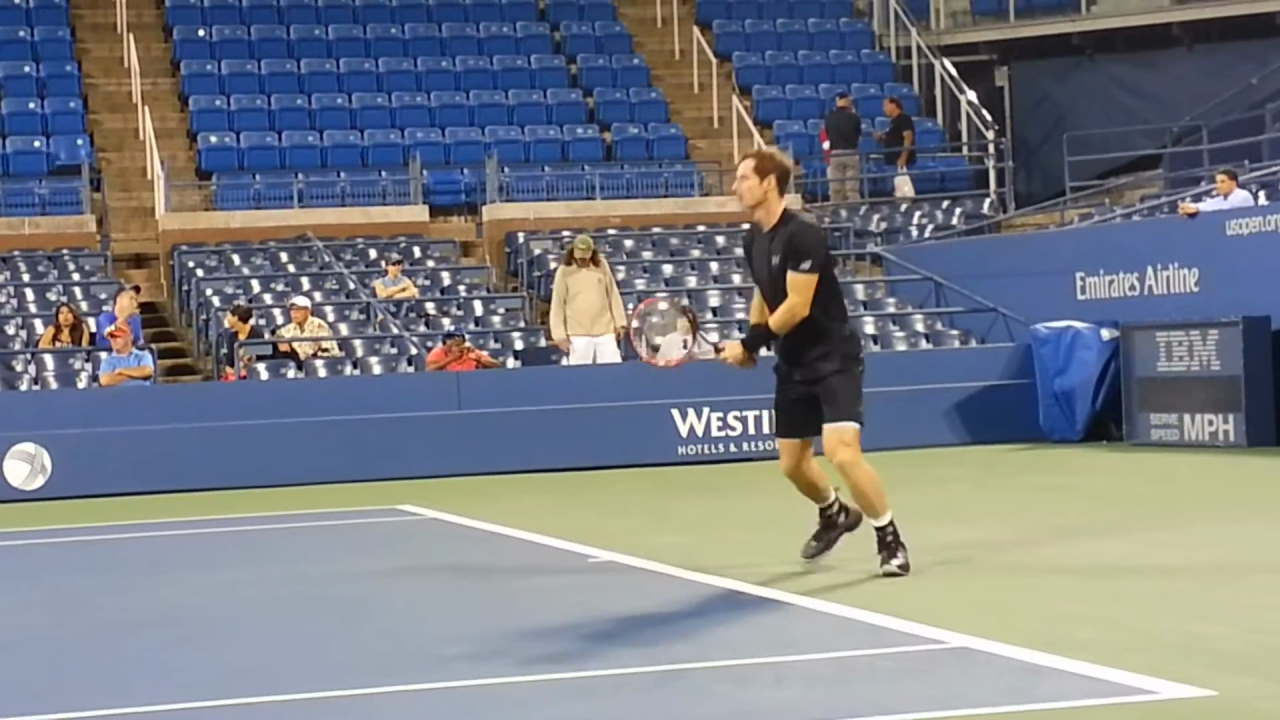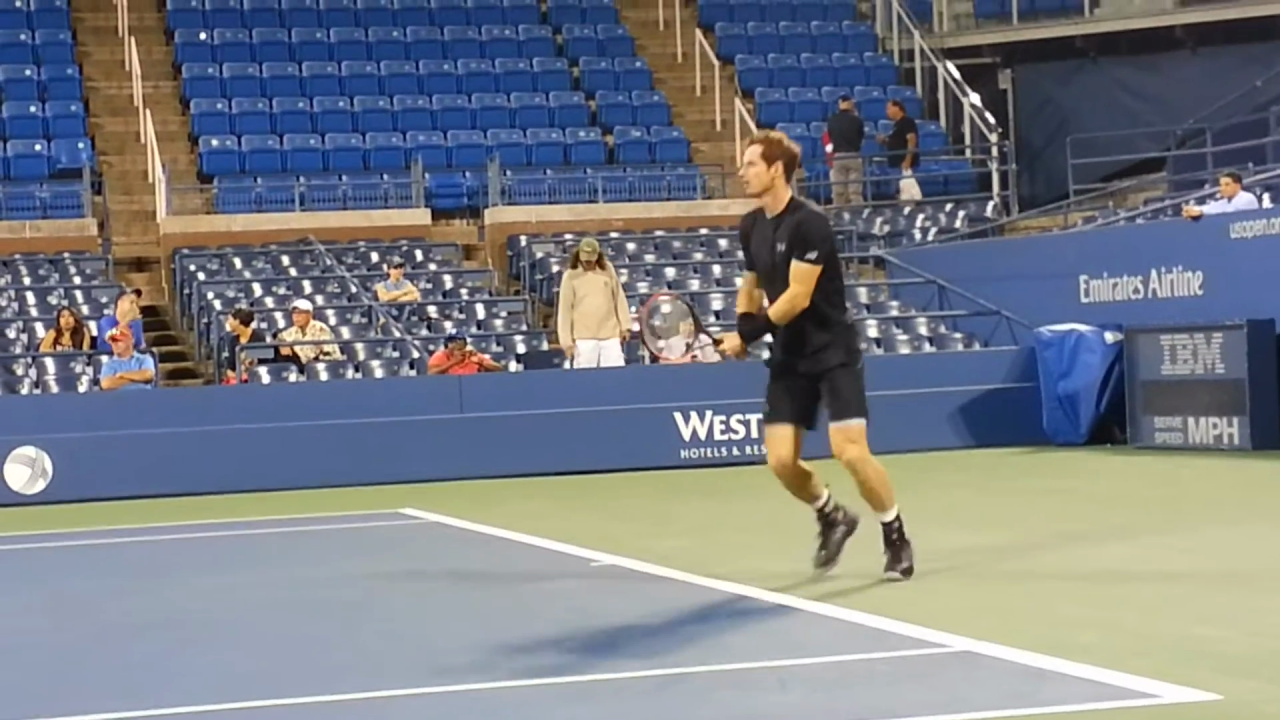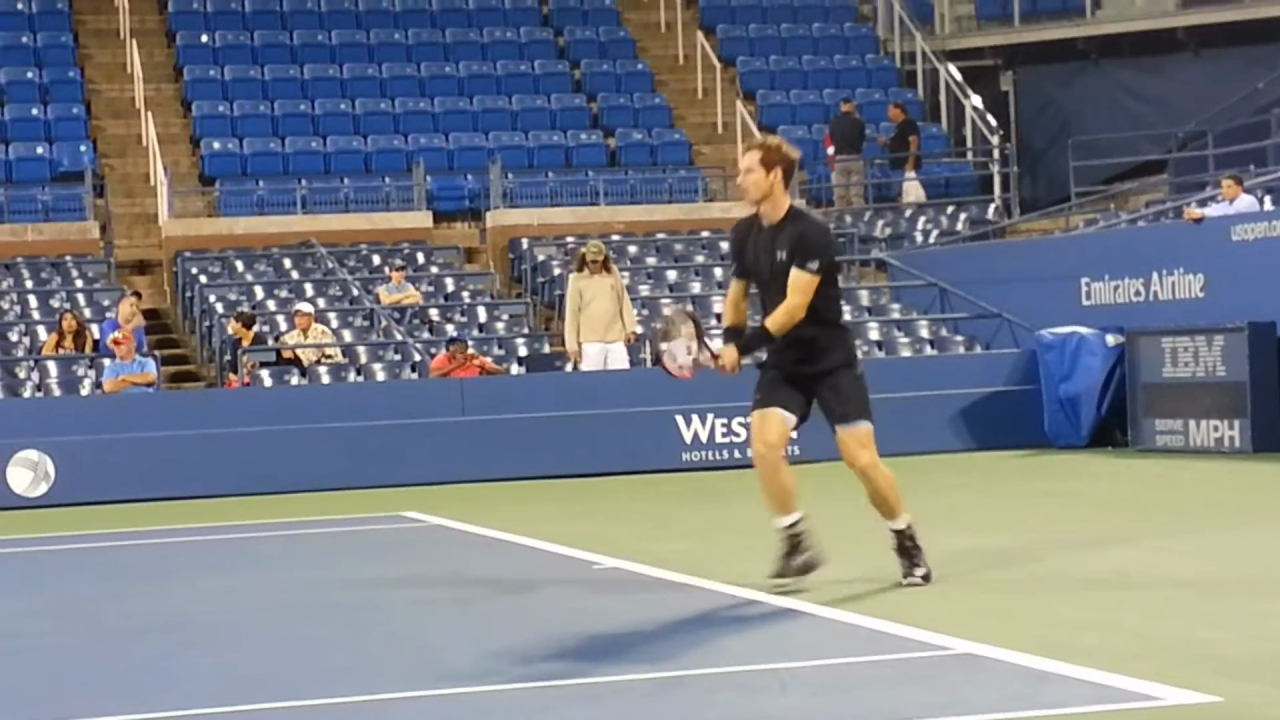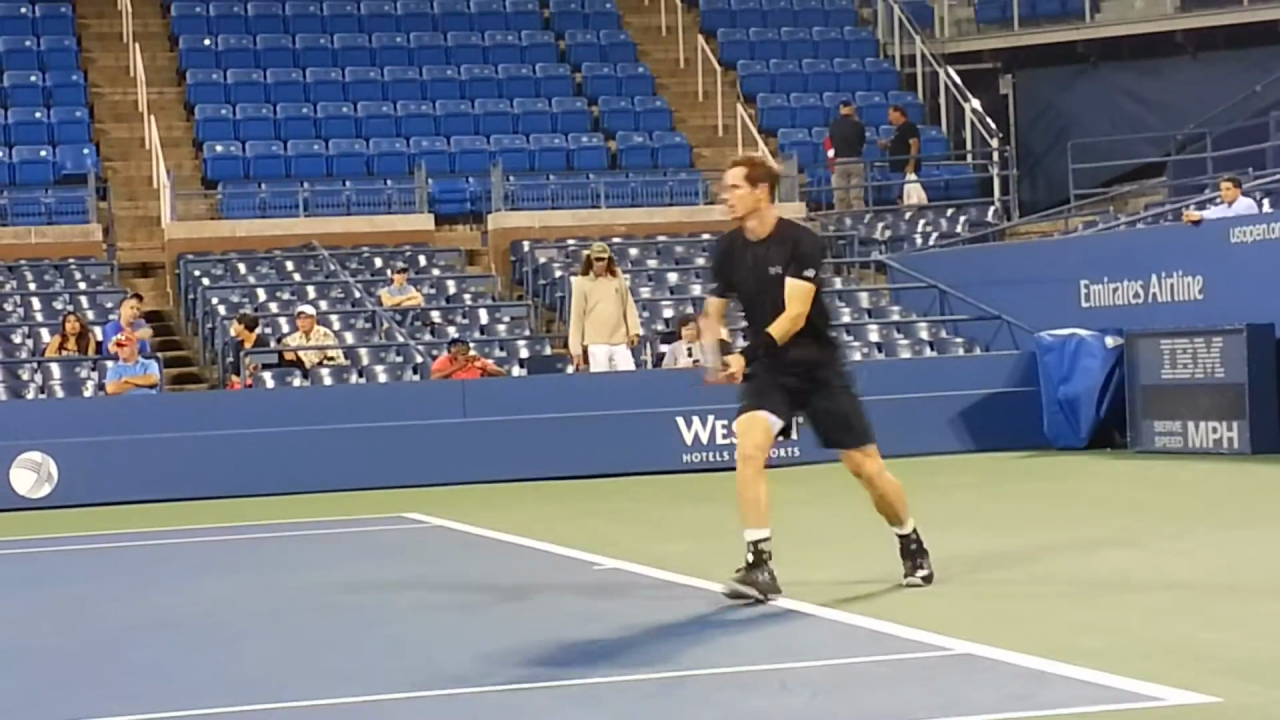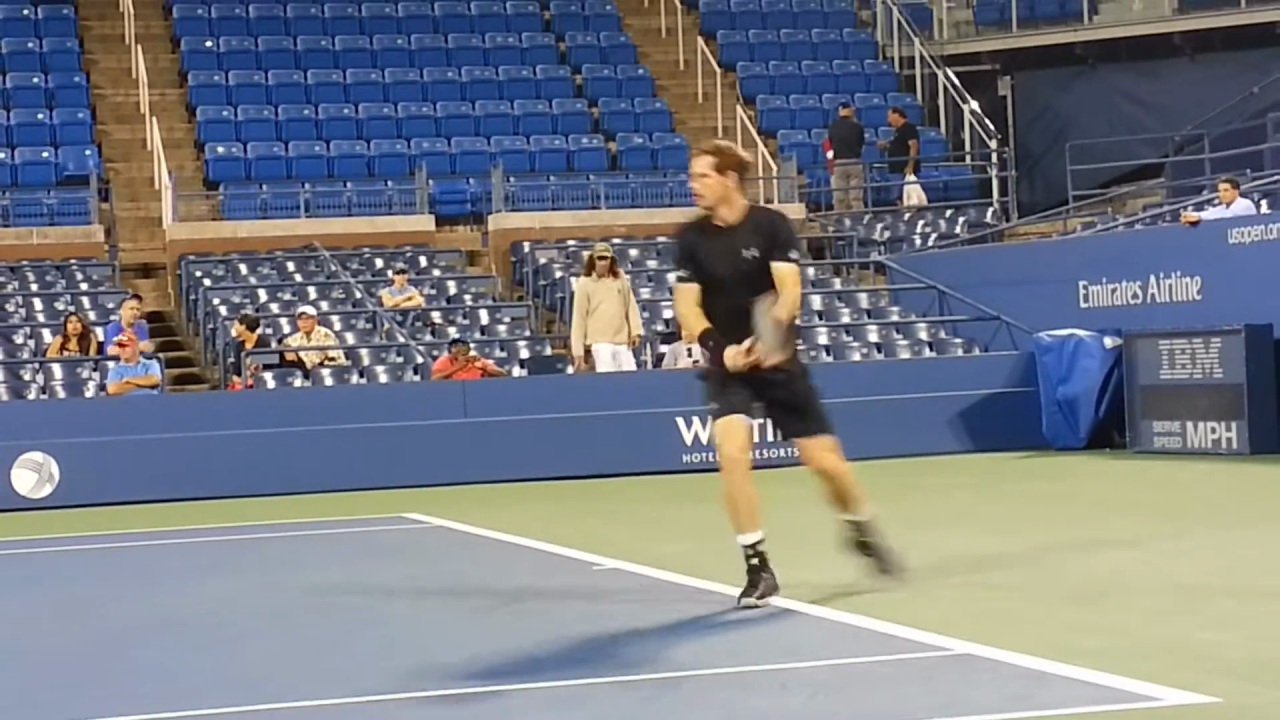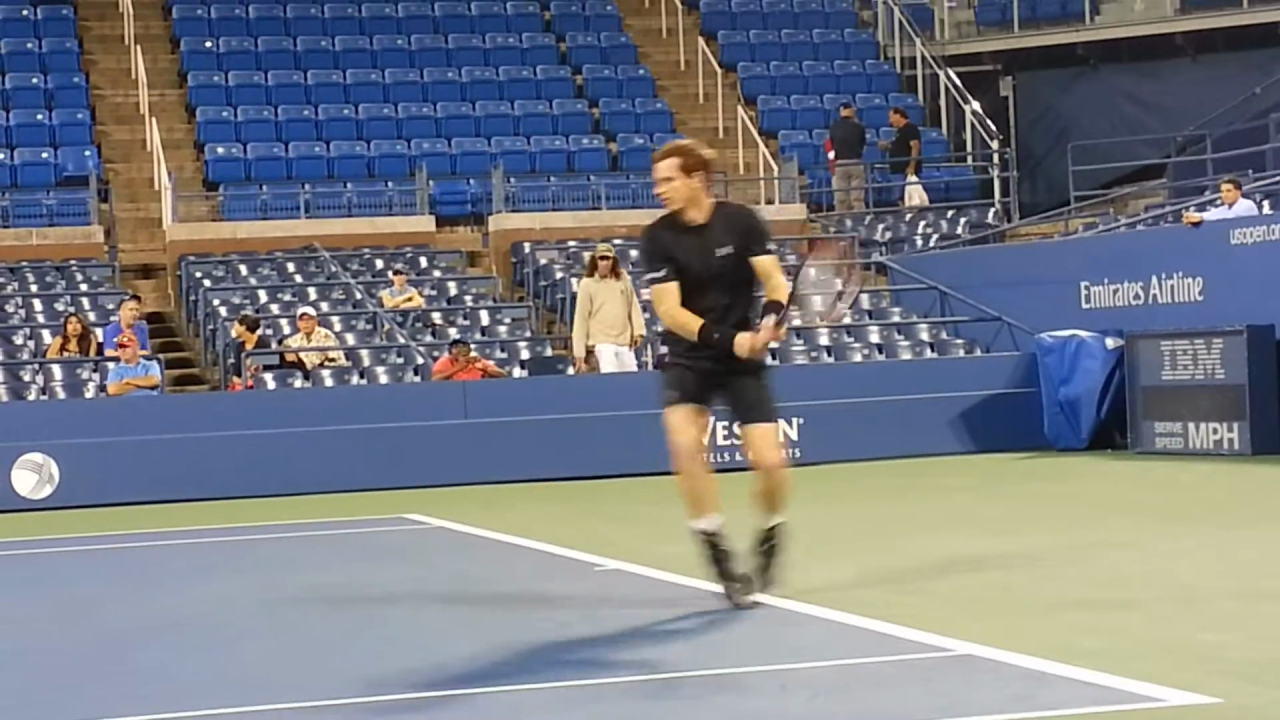
dt=0.1s
person 1, frame 1
left shoulder: (802, 234)
right shoulder: (753, 239)
left elbow: (798, 306)
left wrist: (750, 344)
right wrist: (749, 342)
left hip: (835, 358)
right hip: (794, 363)
left knee: (842, 454)
right knee: (791, 464)
left ankle: (889, 540)
right ankle: (834, 514)
person 1, frame 2
left shoulder: (809, 223)
right shoulder: (751, 226)
left elbow: (798, 296)
left wrist: (748, 333)
right wrist: (741, 329)
left hip: (833, 352)
right hip: (788, 358)
left knee: (851, 453)
right knee: (781, 460)
left ankle: (896, 538)
right ankle: (832, 515)
person 1, frame 3
left shoulder: (810, 232)
right shoulder: (743, 233)
left elbow: (795, 307)
right elbow: (737, 294)
left wrist: (745, 346)
right wrist: (731, 341)
left hip: (830, 358)
right hip: (782, 363)
left knee: (862, 458)
right knee: (764, 444)
left ankle: (907, 544)
right ankle: (796, 543)
person 1, frame 4
left shoulder: (800, 241)
right shoulder: (726, 249)
left elbow: (796, 313)
right elbow: (713, 313)
left wrist: (749, 355)
right wrist: (716, 358)
left hip: (819, 370)
right hip: (766, 375)
left knee: (868, 469)
right knee: (748, 450)
left ankle: (912, 545)
right ankle: (759, 566)
person 1, frame 5
left shoulder: (772, 226)
right shoulder: (692, 237)
left elbow: (790, 294)
right elbow: (688, 308)
right wrist: (719, 347)
left hip: (777, 363)
right hip: (729, 367)
left knee: (826, 463)
right knee: (732, 454)
left ankle: (862, 532)
right ankle: (757, 566)
person 1, frame 6
left shoulder: (741, 220)
right shoulder: (658, 238)
left elbow: (774, 279)
right elbow: (668, 312)
left wrist: (771, 322)
right wrist: (728, 339)
left hip: (742, 361)
right hip: (687, 358)
left knee: (770, 459)
right knee: (686, 445)
left ankle: (771, 537)
right ankle: (717, 550)
